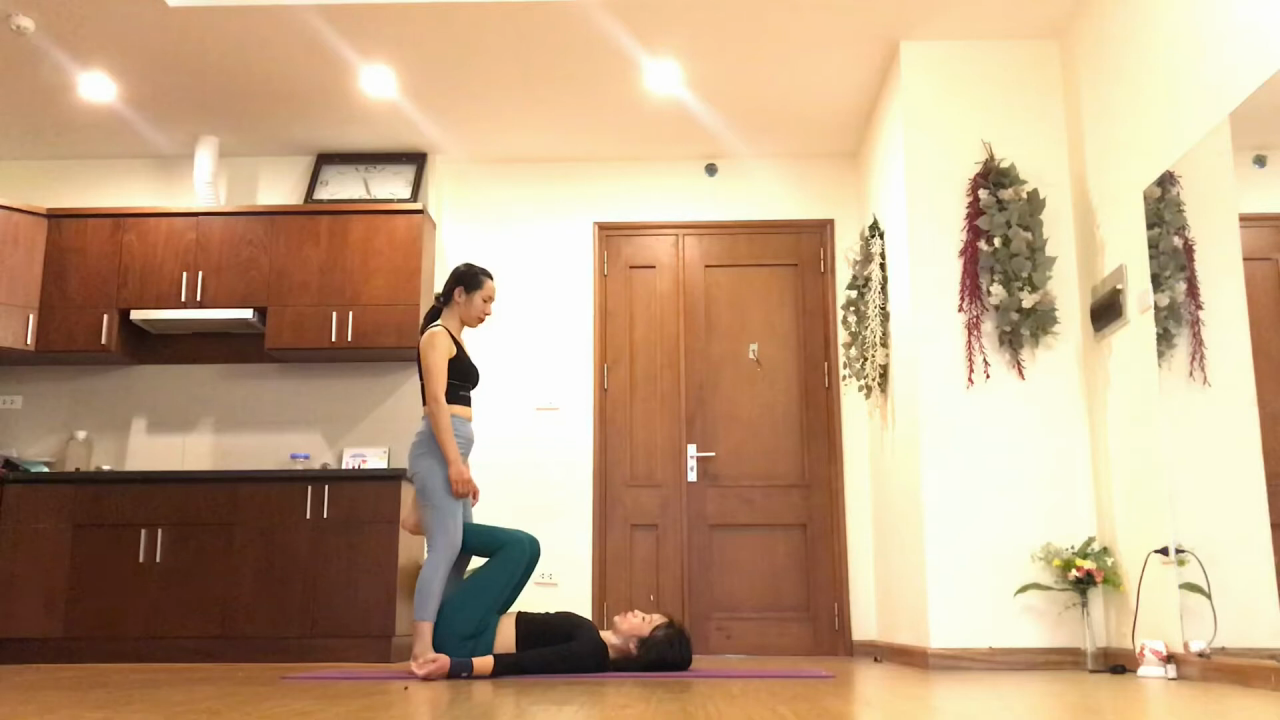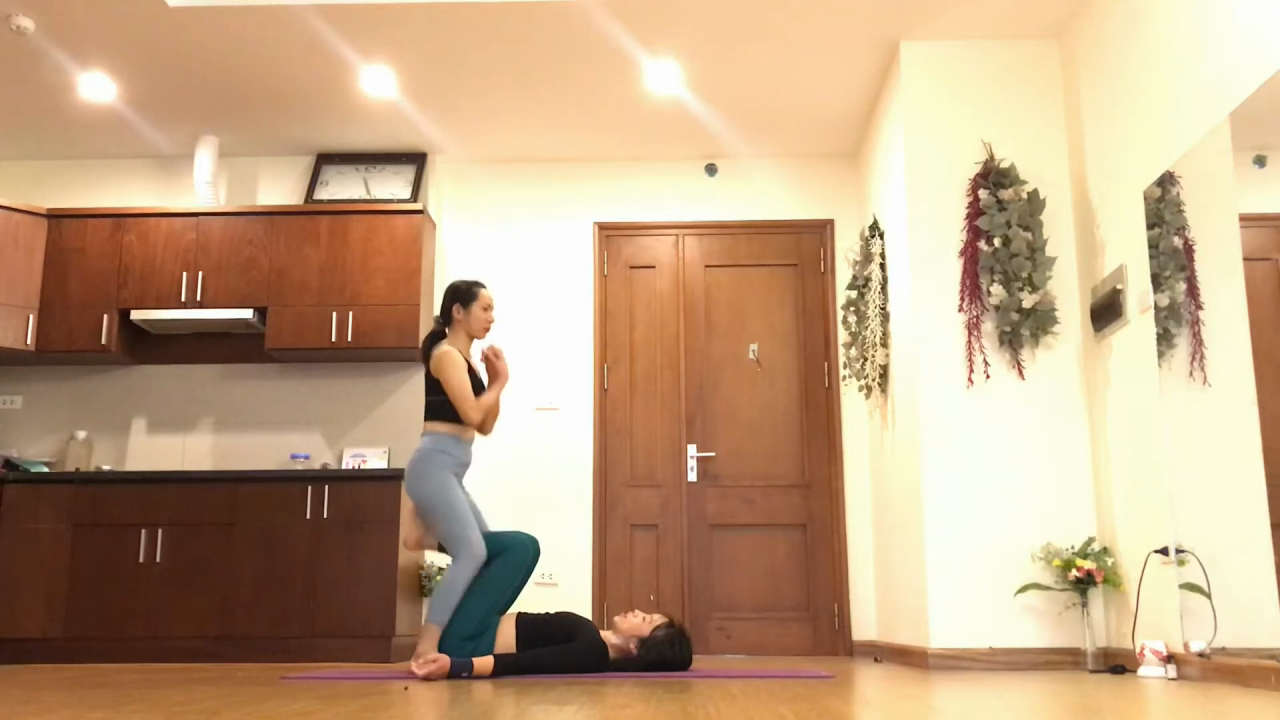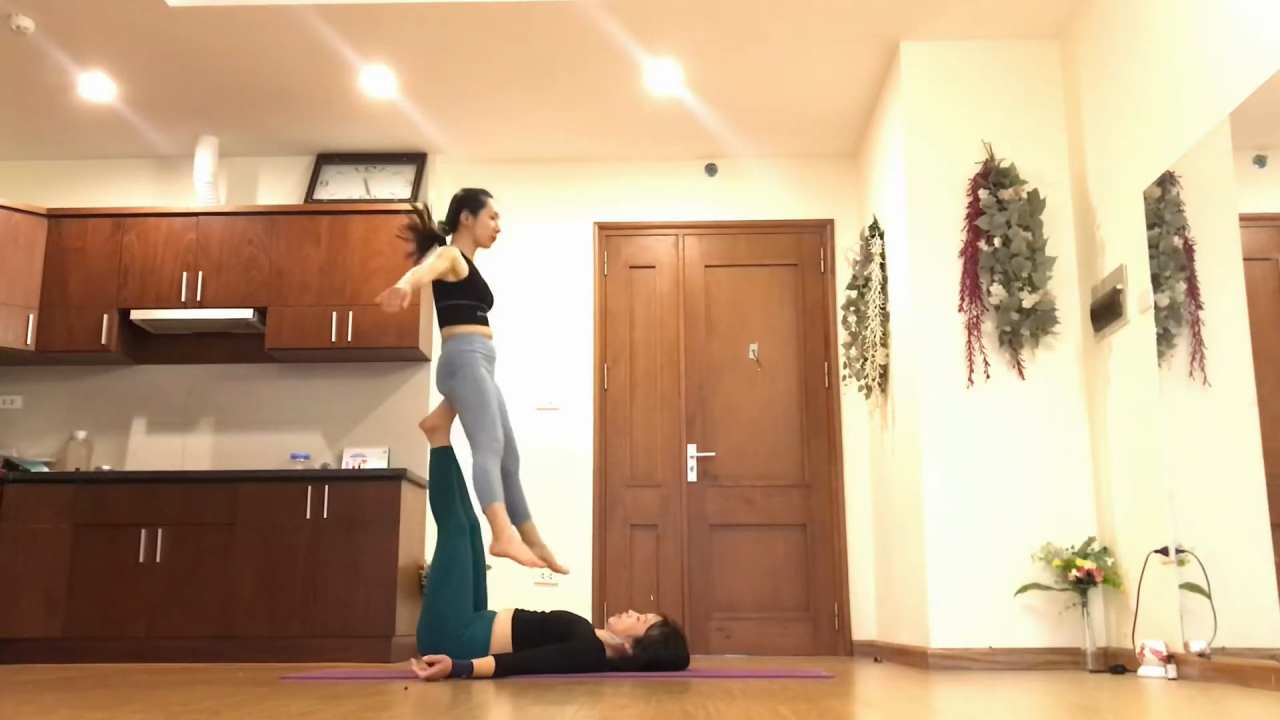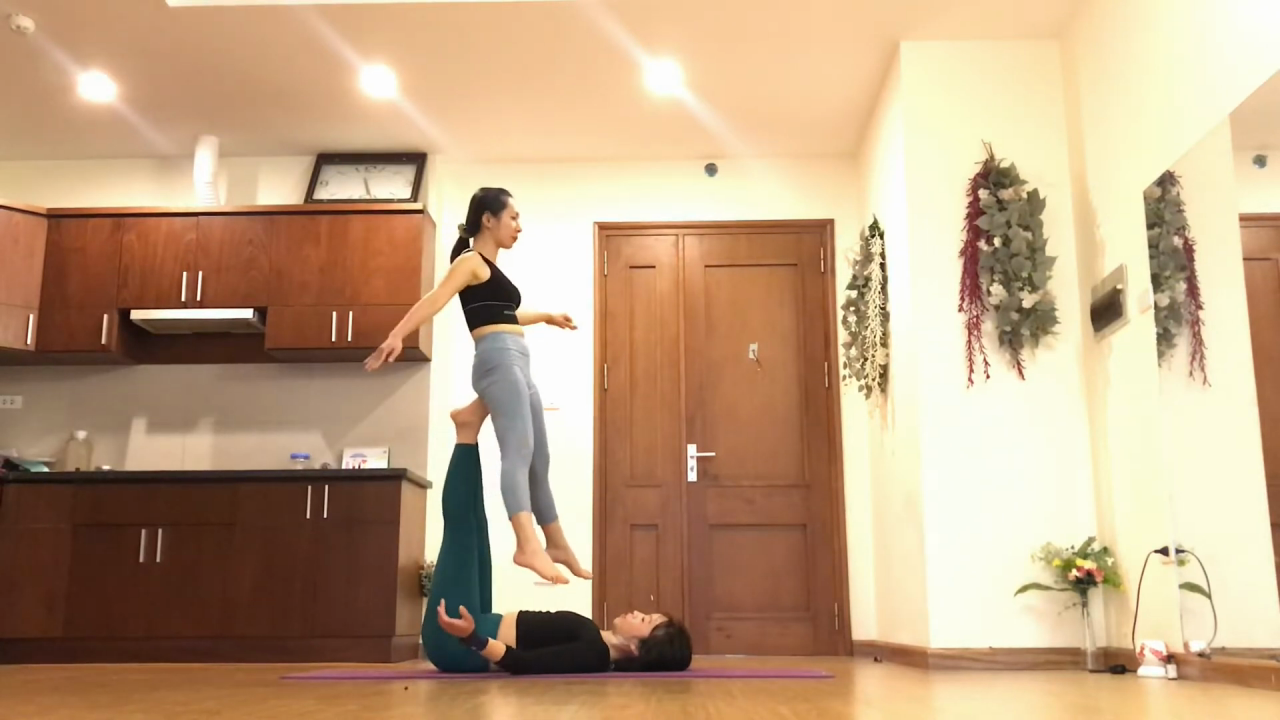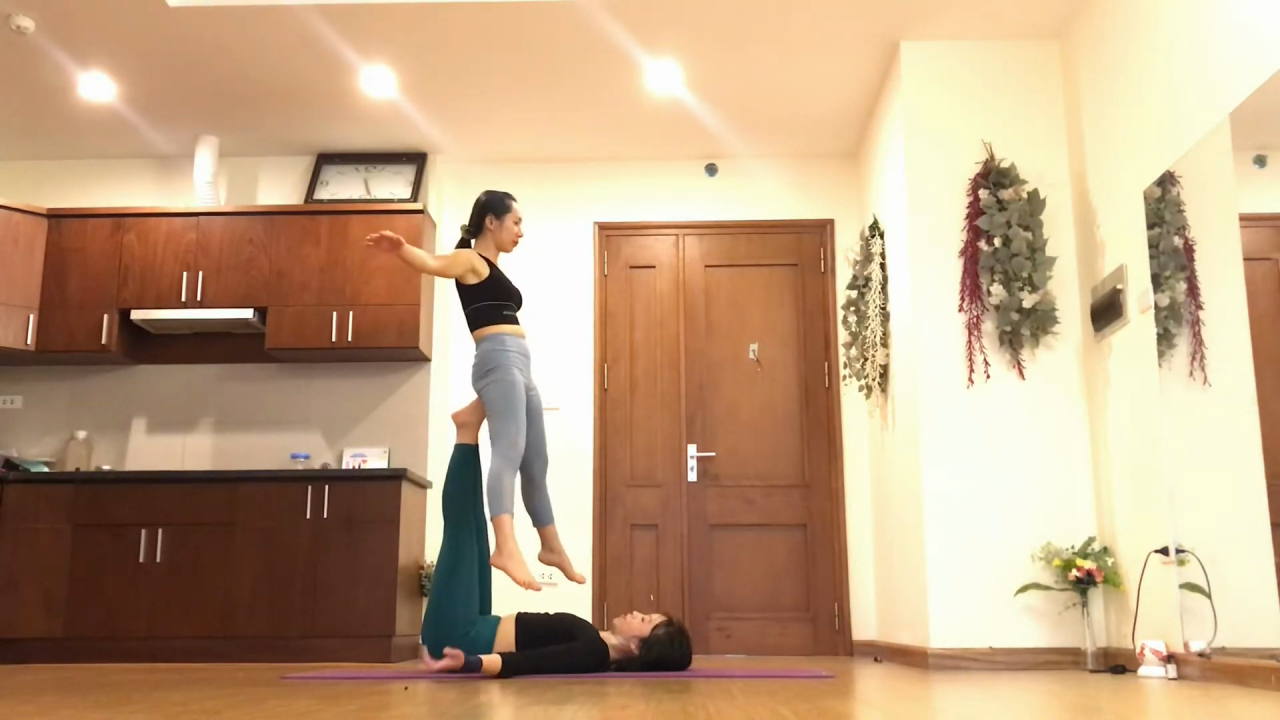
dt=1s
person 1, frame 1
left shoulder: (454, 341)
right shoulder: (437, 335)
right elbow: (436, 401)
left wrist: (462, 466)
right wrist: (455, 463)
left hip: (451, 451)
right hip: (439, 450)
left knee: (460, 550)
right knee: (445, 547)
right ankle: (421, 649)
person 1, frame 2
left shoulder: (466, 361)
right shoulder: (447, 356)
left elbow: (486, 425)
right elbow: (472, 413)
left wrist: (495, 381)
right wrist: (497, 387)
left hip: (448, 473)
right hip: (433, 468)
left knee: (481, 552)
right knee: (472, 552)
right ankle: (426, 650)
person 1, frame 3
left shoulder: (467, 265)
right shoulder: (448, 256)
right elbow: (422, 271)
right wrist: (405, 286)
left hip: (480, 364)
right hip: (465, 360)
left knee: (508, 458)
right knee: (490, 446)
left ankle: (531, 540)
right ankle: (505, 535)
person 1, frame 4
left shoulder: (491, 269)
right shoulder: (470, 262)
right elbow: (434, 300)
left wrist: (545, 316)
right wrist: (397, 335)
left hip: (516, 364)
right hip: (498, 361)
left knee: (538, 461)
right knee: (518, 451)
left ankle: (556, 543)
right ankle: (528, 546)
person 1, frame 5
left shoulder: (493, 271)
right shoulder: (470, 261)
right elbow: (431, 262)
left wrist: (485, 398)
right wrist: (401, 248)
left hip: (518, 365)
right hip: (499, 361)
left knee: (536, 464)
right knee: (510, 451)
left ankle: (551, 546)
right ankle: (506, 546)
person 2, frame 1
left shoulder: (592, 653)
right shoulder: (595, 643)
left elbow: (522, 664)
left wrist: (456, 666)
left hip: (463, 640)
right hip: (476, 637)
left knee: (521, 546)
right knee: (524, 548)
person 2, frame 2
left shoulder: (592, 653)
right shoulder: (594, 642)
left elbow: (519, 664)
left wrist: (455, 666)
left hip: (464, 642)
right hip: (475, 639)
left knee: (522, 546)
right knee: (521, 548)
person 2, frame 3
left shoulder: (590, 652)
right shoulder: (591, 642)
left elbow: (518, 665)
left wrist: (458, 667)
left hip: (454, 643)
right hip: (466, 636)
left knee: (455, 528)
left ankle: (440, 434)
right ankle: (440, 434)
person 2, frame 4
left shoulder: (594, 654)
right shoulder: (595, 642)
left elbow: (522, 663)
left wrist: (472, 638)
left hip: (454, 646)
right hip: (474, 632)
left knee: (461, 531)
left ankle: (467, 431)
person 2, frame 5
left shoulder: (594, 653)
right shoulder: (595, 644)
left elbow: (520, 664)
left wrist: (467, 662)
left hip: (454, 638)
right hip: (469, 636)
left knee: (461, 534)
left ankle: (468, 431)
